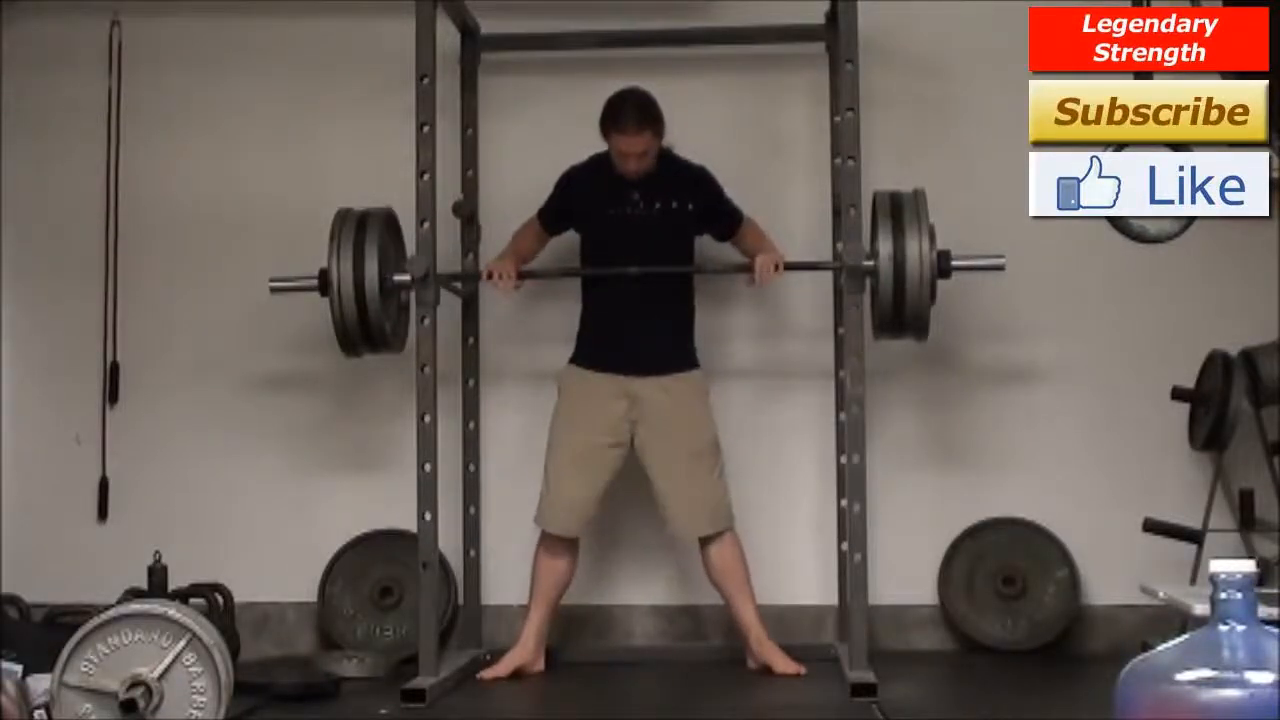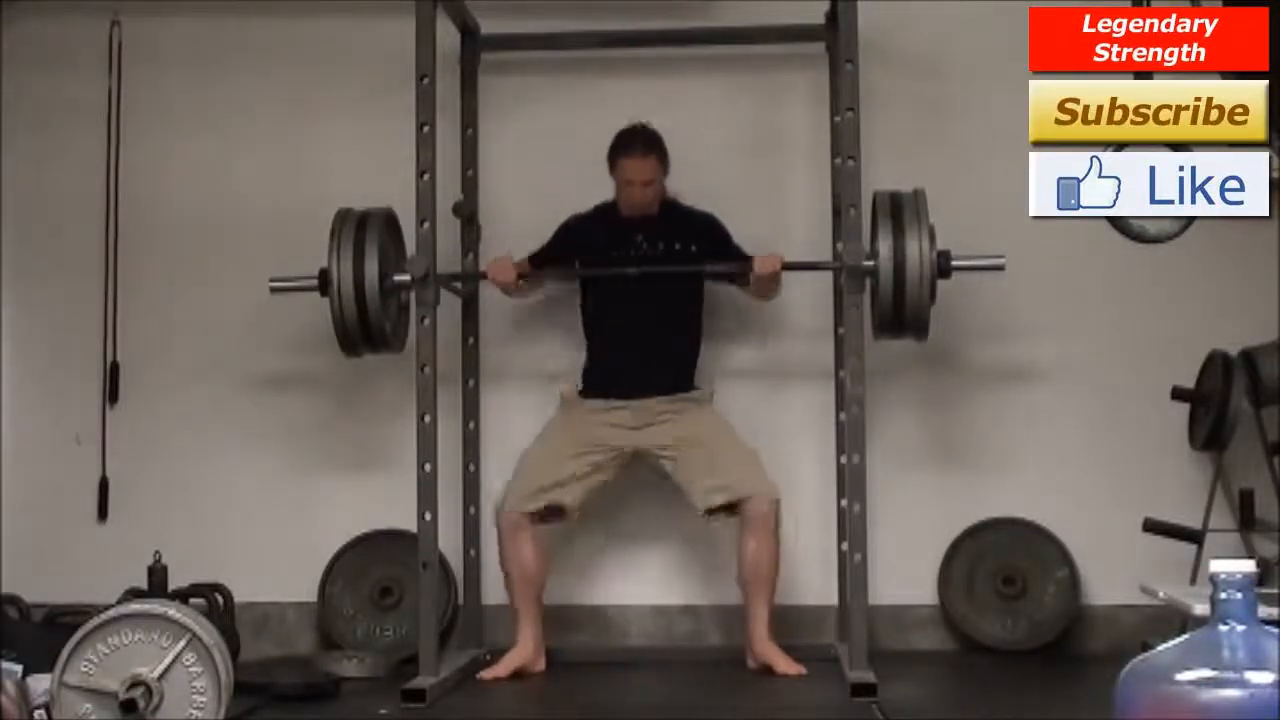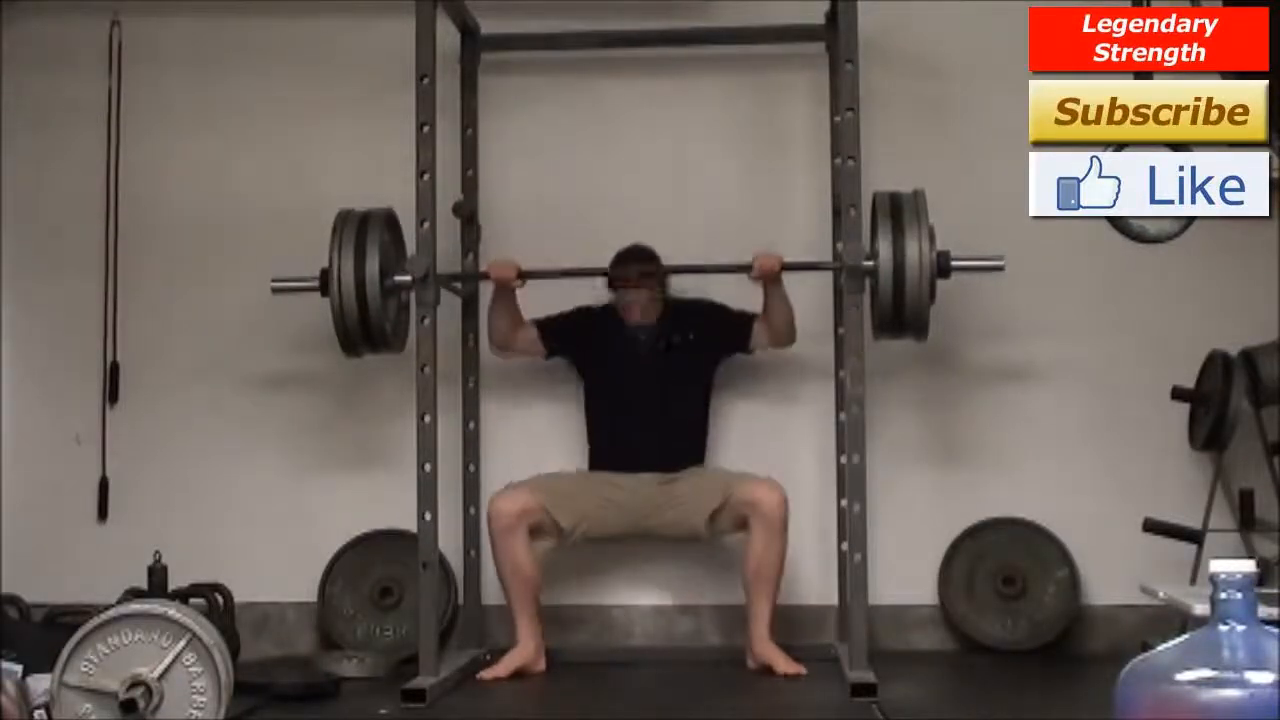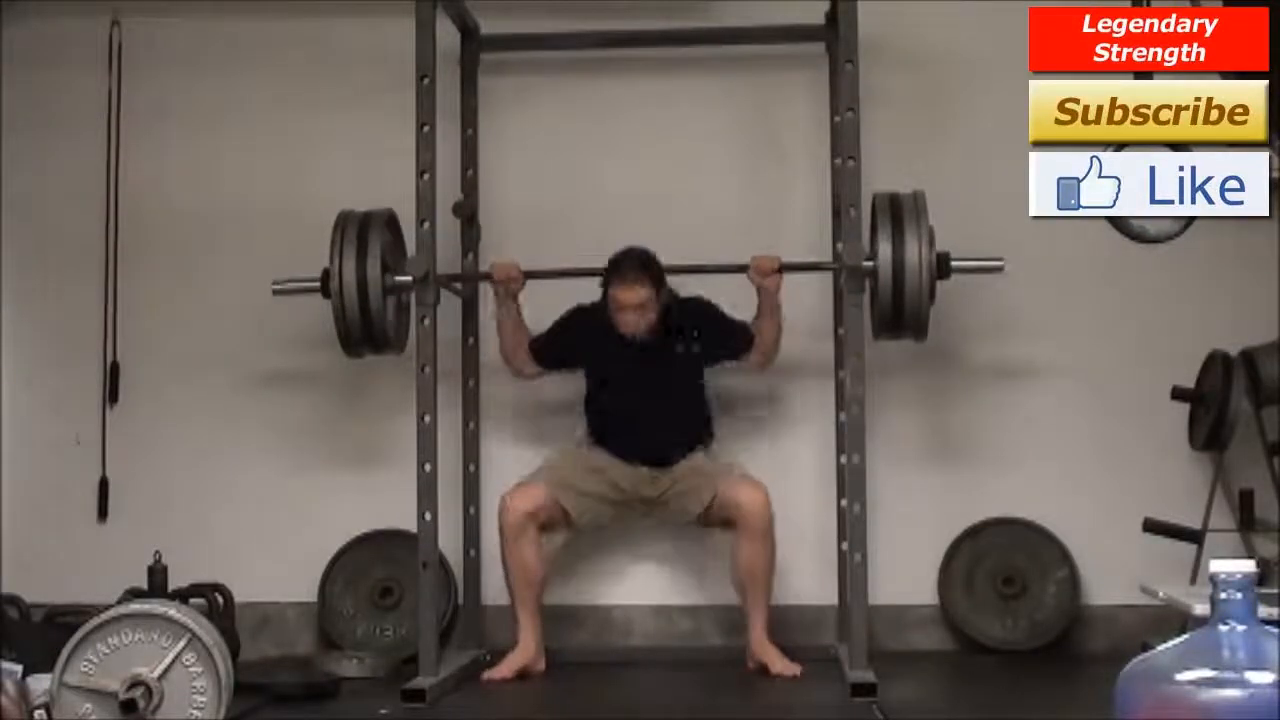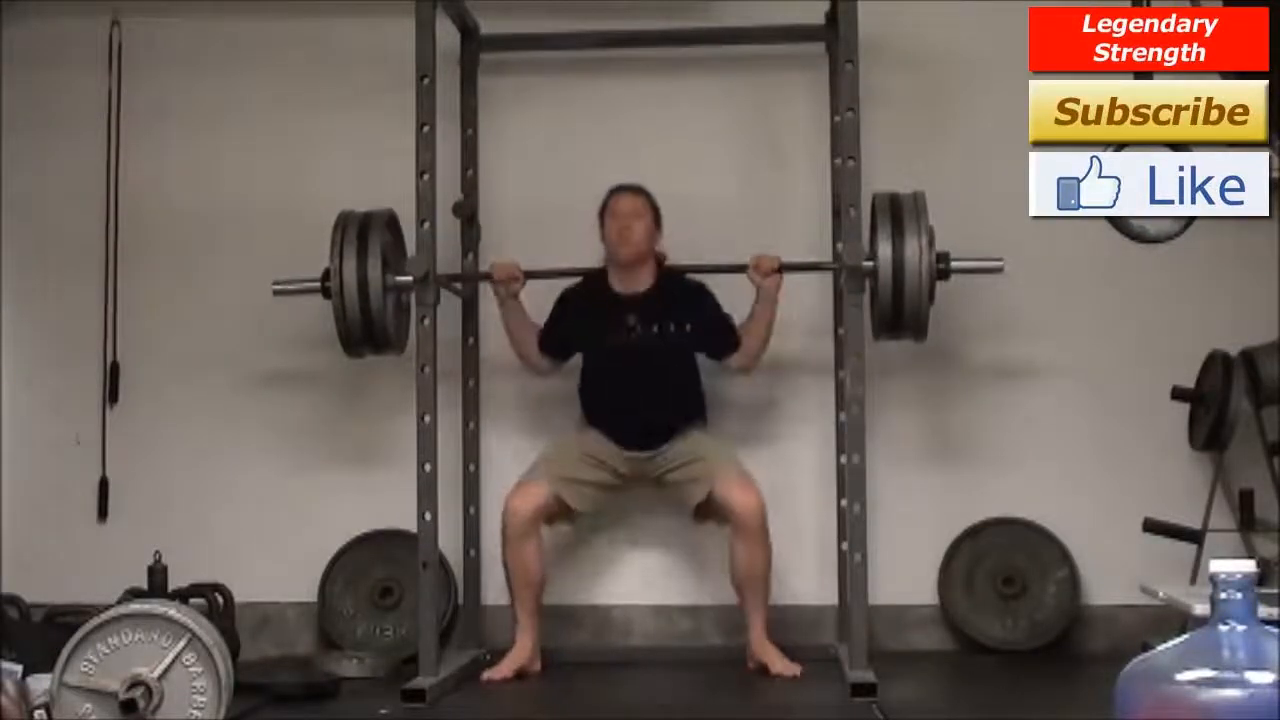
dt=0.4s
person 1, frame 1
left shoulder: (691, 182)
right shoulder: (580, 183)
left elbow: (738, 227)
right elbow: (541, 227)
left wrist: (765, 253)
right wrist: (508, 259)
left hip: (674, 375)
right hip: (593, 374)
left knee: (708, 516)
right knee: (562, 516)
left ankle: (759, 643)
right ankle: (529, 646)
person 1, frame 2
left shoulder: (697, 229)
right shoulder: (584, 231)
left elbow: (753, 280)
right elbow: (532, 271)
left wrist: (766, 272)
right wrist: (509, 273)
left hip: (678, 405)
right hip: (597, 406)
left knee: (760, 500)
right knee: (515, 508)
left ankle: (759, 642)
right ankle: (529, 645)
person 1, frame 3
left shoulder: (699, 319)
right shoulder: (588, 326)
left elbow: (781, 336)
right elbow: (505, 341)
left wrist: (772, 283)
right wrist: (503, 292)
left hip: (684, 483)
right hip: (606, 485)
left knee: (768, 501)
right knee: (505, 510)
left ankle: (760, 641)
right ankle: (529, 645)
person 1, frame 4
left shoulder: (696, 318)
right shoulder: (584, 324)
left elbow: (760, 355)
right elbow: (520, 362)
left wrist: (768, 292)
right wrist: (506, 299)
left hip: (686, 463)
right hip: (606, 462)
left knee: (753, 502)
right knee: (518, 507)
left ankle: (759, 642)
right ankle: (529, 645)
person 1, frame 5
left shoulder: (689, 297)
right shoulder: (579, 301)
left elbow: (741, 358)
right elbow: (541, 361)
left wrist: (767, 293)
right wrist: (508, 300)
left hip: (681, 438)
right hip: (602, 440)
left knee: (747, 506)
right knee: (520, 509)
left ankle: (759, 641)
right ankle: (526, 644)
